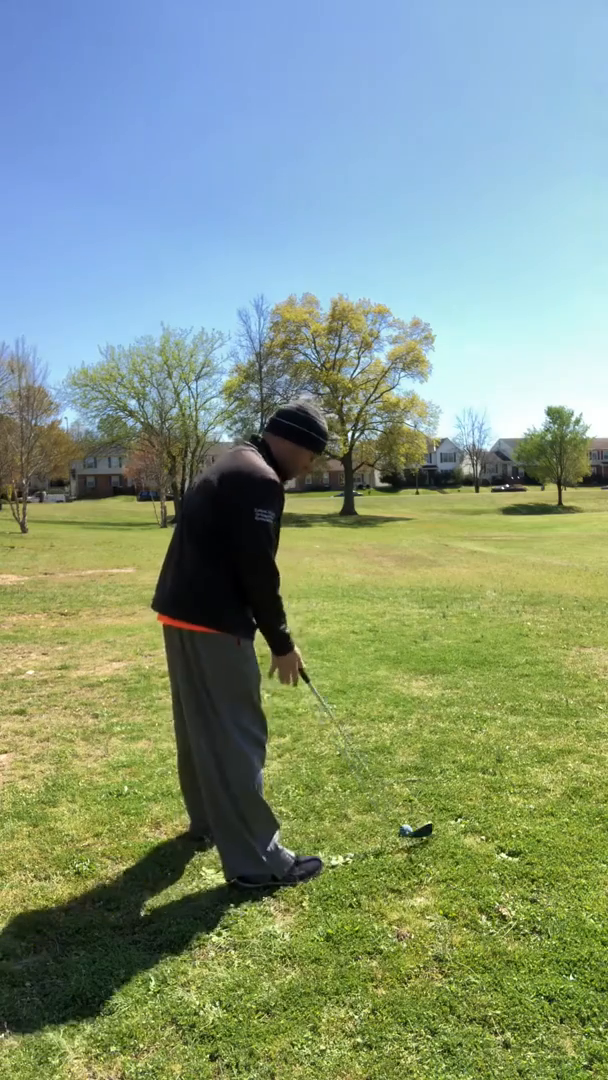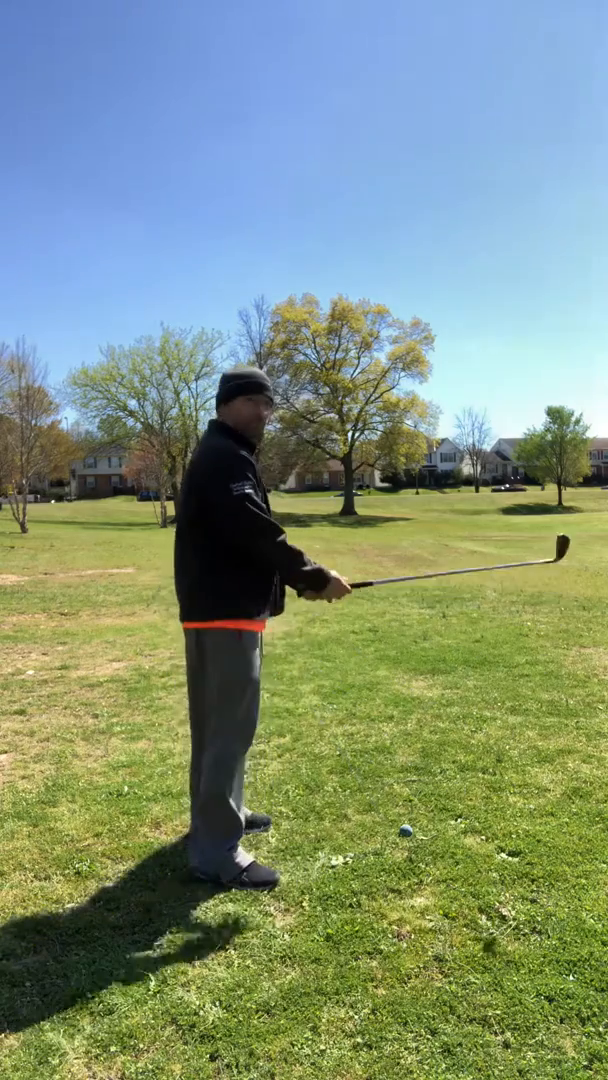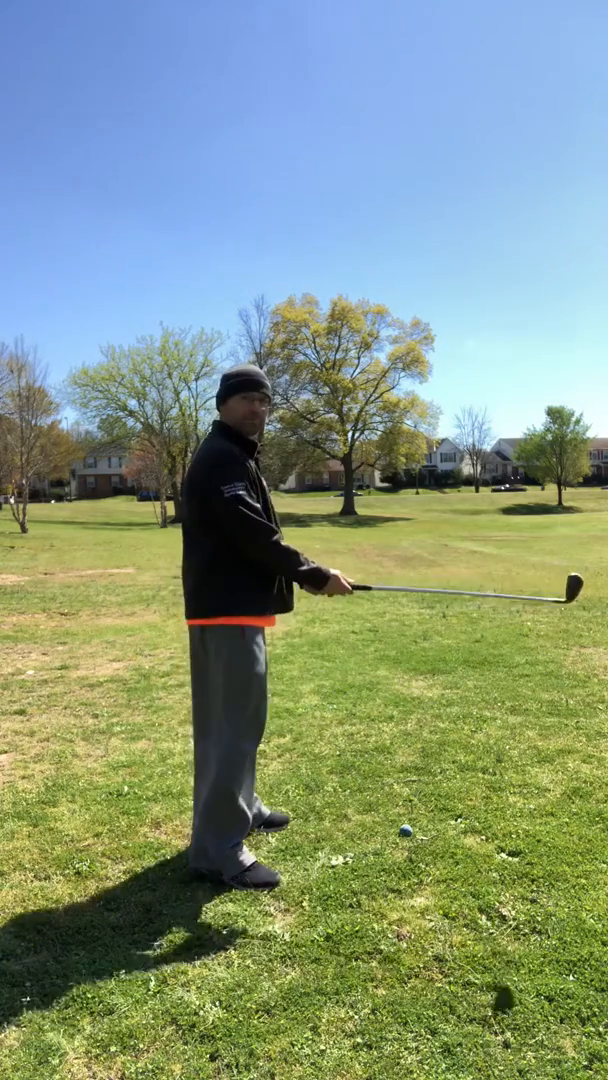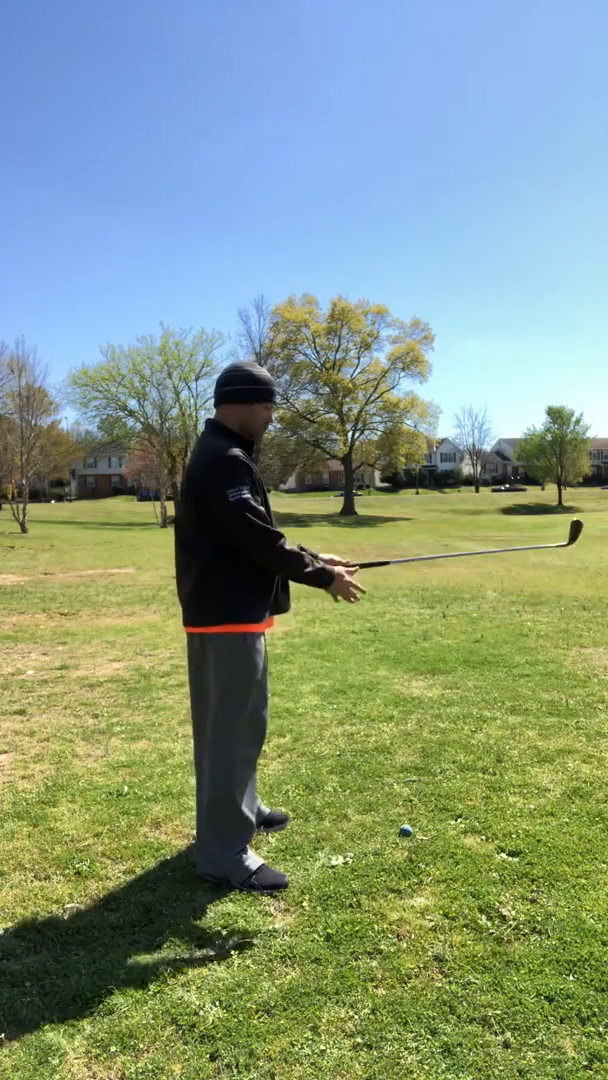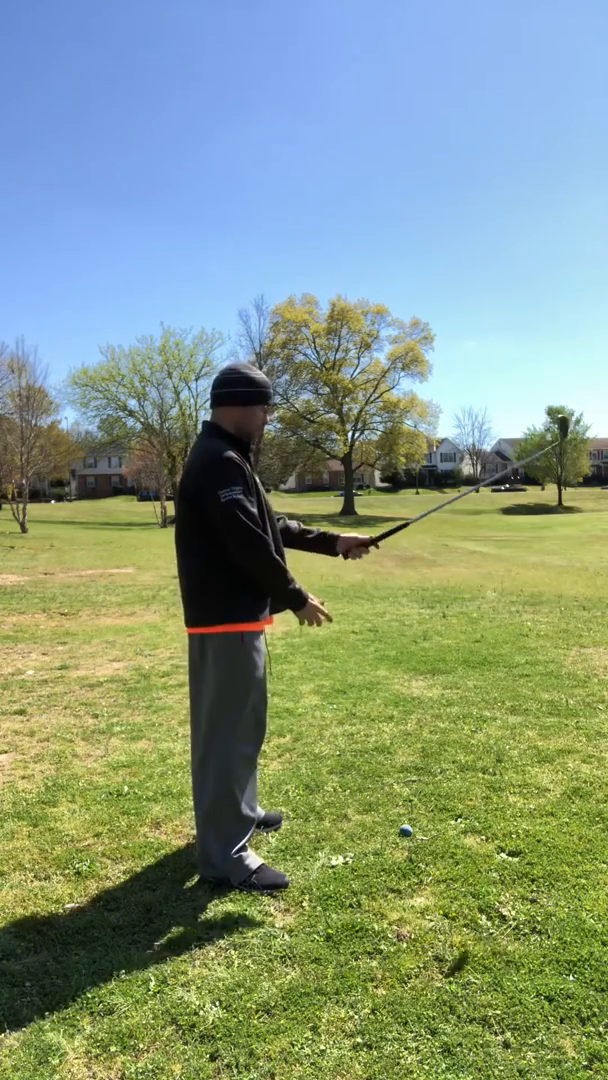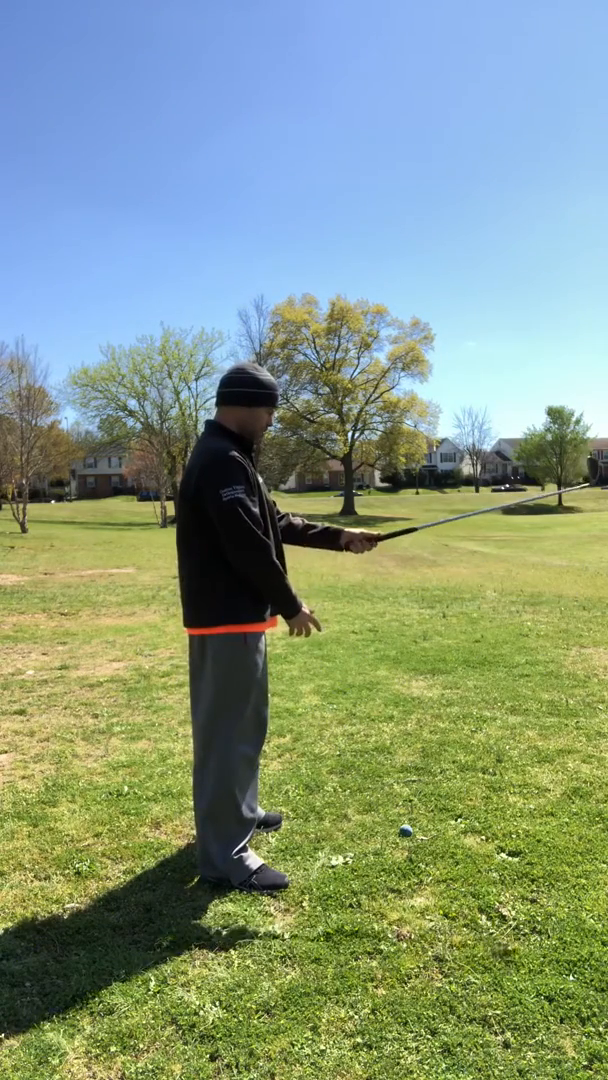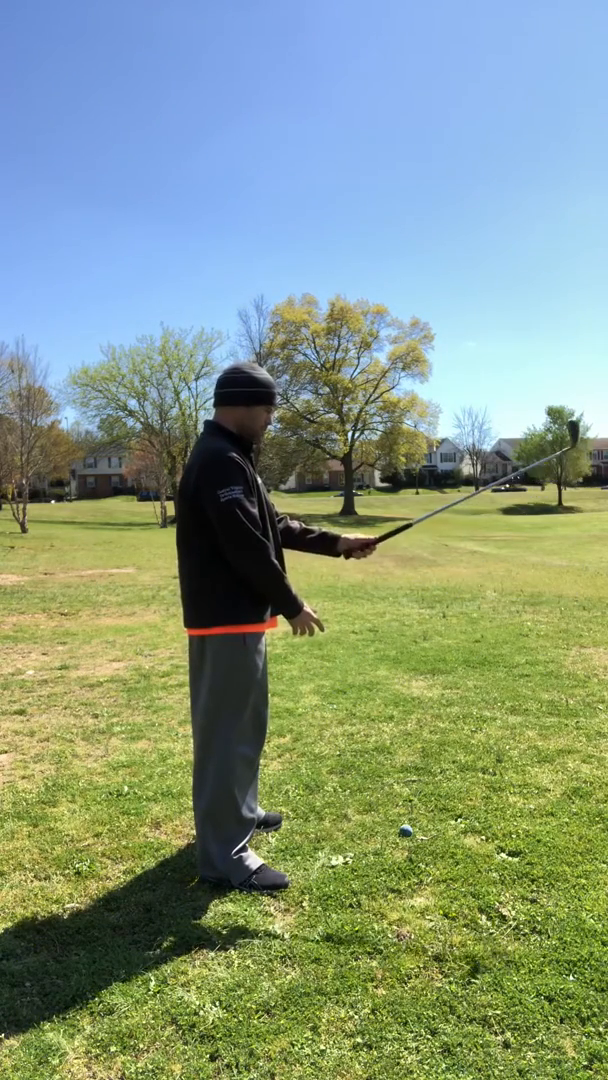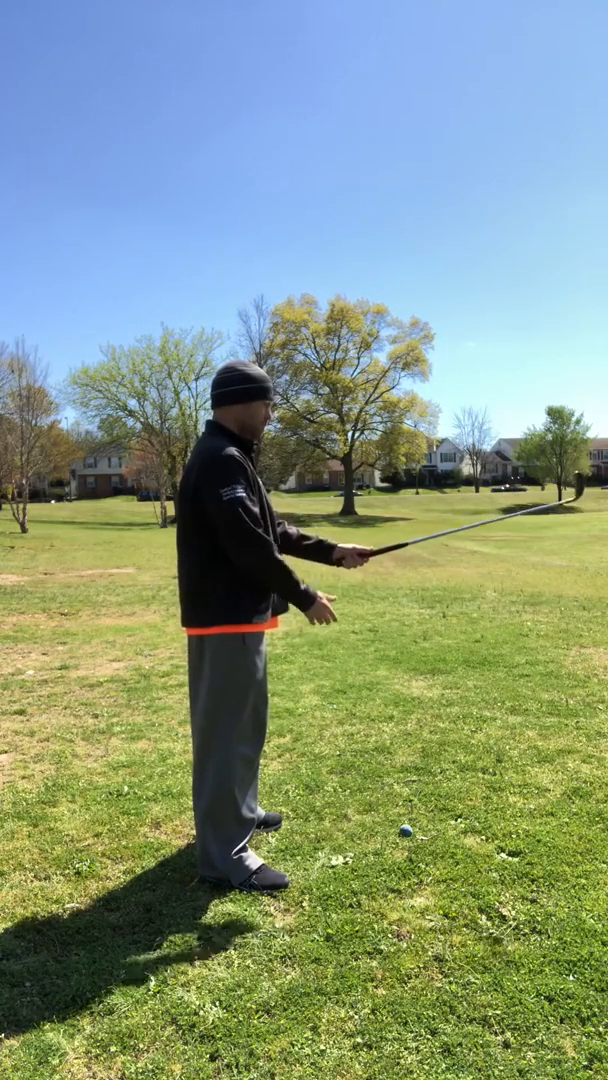
dt=0.5s
person 1, frame 1
left shoulder: (234, 465)
right shoulder: (259, 479)
right elbow: (256, 567)
left wrist: (271, 623)
right wrist: (281, 641)
left hip: (185, 610)
right hip: (212, 618)
left knee: (202, 723)
right knee: (238, 733)
left ankle: (208, 817)
right ankle: (257, 857)
person 1, frame 2
left shoulder: (222, 455)
right shoulder: (226, 458)
left elbow: (249, 535)
right elbow: (258, 534)
left wrist: (302, 577)
right wrist: (315, 577)
left hip: (217, 607)
right hip: (226, 612)
left knee: (219, 720)
right knee: (228, 726)
left ankle: (218, 813)
right ankle: (216, 852)
person 1, frame 3
left shoulder: (240, 458)
right shoulder: (220, 458)
left elbow: (257, 537)
right elbow: (253, 536)
left wrist: (305, 573)
right wrist: (315, 574)
left hip: (241, 605)
right hip: (227, 611)
left knee: (239, 718)
right knee: (235, 723)
left ankle: (242, 807)
right ankle: (218, 848)
person 1, frame 4
left shoulder: (225, 456)
right shoulder: (224, 461)
left elbow: (256, 537)
right elbow: (258, 540)
left wrist: (312, 559)
right wrist: (322, 577)
left hip: (229, 610)
right hip: (229, 616)
left knee: (238, 723)
right knee: (234, 728)
left ankle: (241, 808)
right ankle: (224, 853)
person 1, frame 5
left shoulder: (225, 458)
right shoulder: (220, 463)
left elbow: (270, 525)
right elbow: (250, 545)
left wrist: (333, 542)
right wrist: (297, 599)
left hip: (232, 613)
right hip: (228, 617)
left knee: (239, 723)
right knee: (230, 728)
left ankle: (236, 812)
right ankle: (224, 853)
person 1, frame 6
left shoulder: (227, 457)
right shoulder: (222, 461)
left elbow: (274, 523)
right elbow: (249, 546)
left wrist: (337, 536)
right wrist: (291, 605)
left hip: (235, 614)
right hip: (228, 618)
left knee: (241, 723)
right knee: (229, 730)
left ankle: (237, 813)
right ankle: (224, 854)
person 1, frame 7
left shoulder: (230, 458)
right shoulder: (219, 461)
left elbow: (273, 527)
right elbow: (248, 547)
left wrist: (336, 543)
right wrist: (292, 606)
left hip: (238, 613)
right hip: (227, 618)
left knee: (242, 724)
right knee: (228, 730)
left ankle: (238, 813)
right ankle: (224, 854)
person 1, frame 8
left shoulder: (230, 457)
right shoulder: (222, 461)
left elbow: (270, 530)
right elbow: (251, 544)
left wrist: (331, 551)
right wrist: (304, 597)
left hip: (238, 613)
right hip: (227, 617)
left knee: (243, 724)
right knee: (227, 731)
left ankle: (238, 812)
right ankle: (224, 854)
